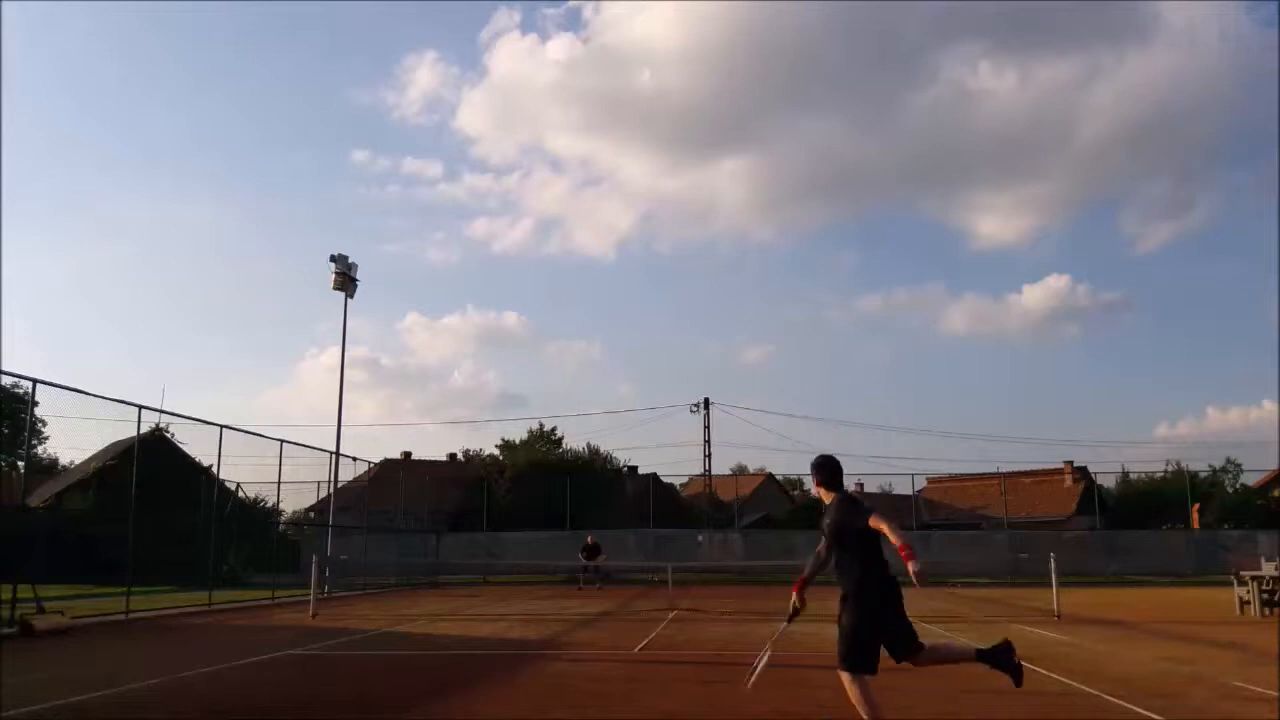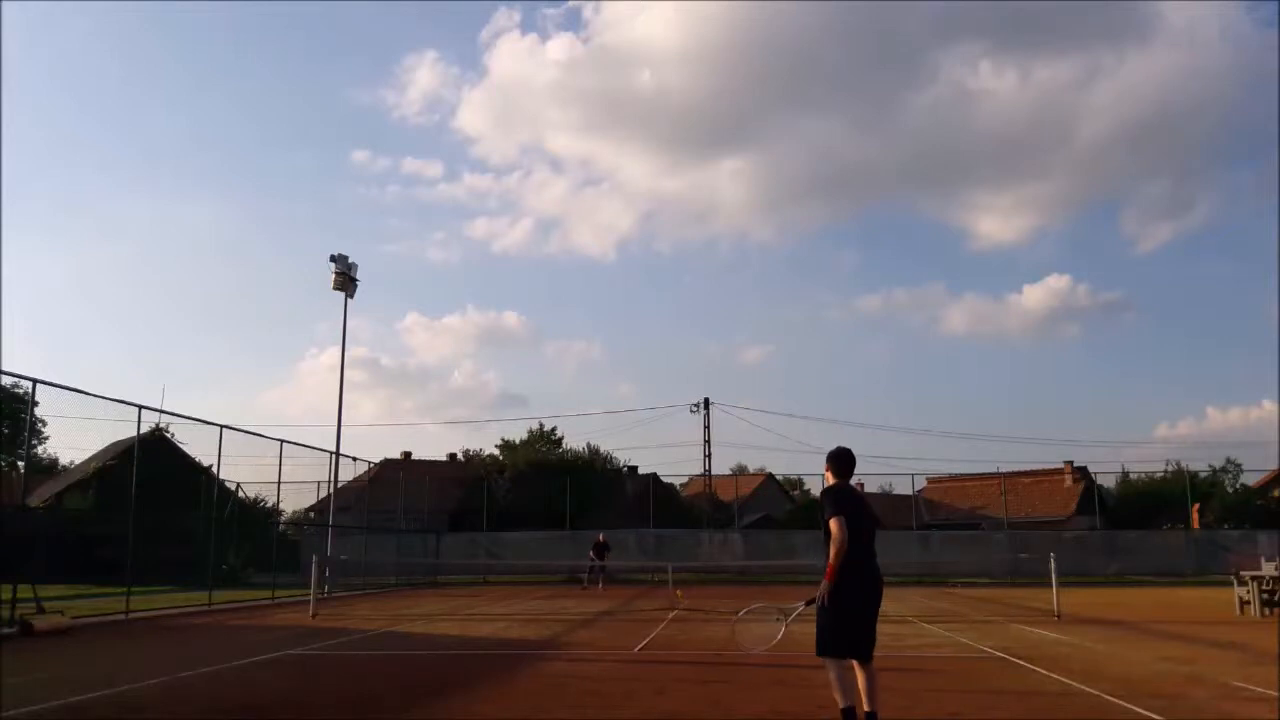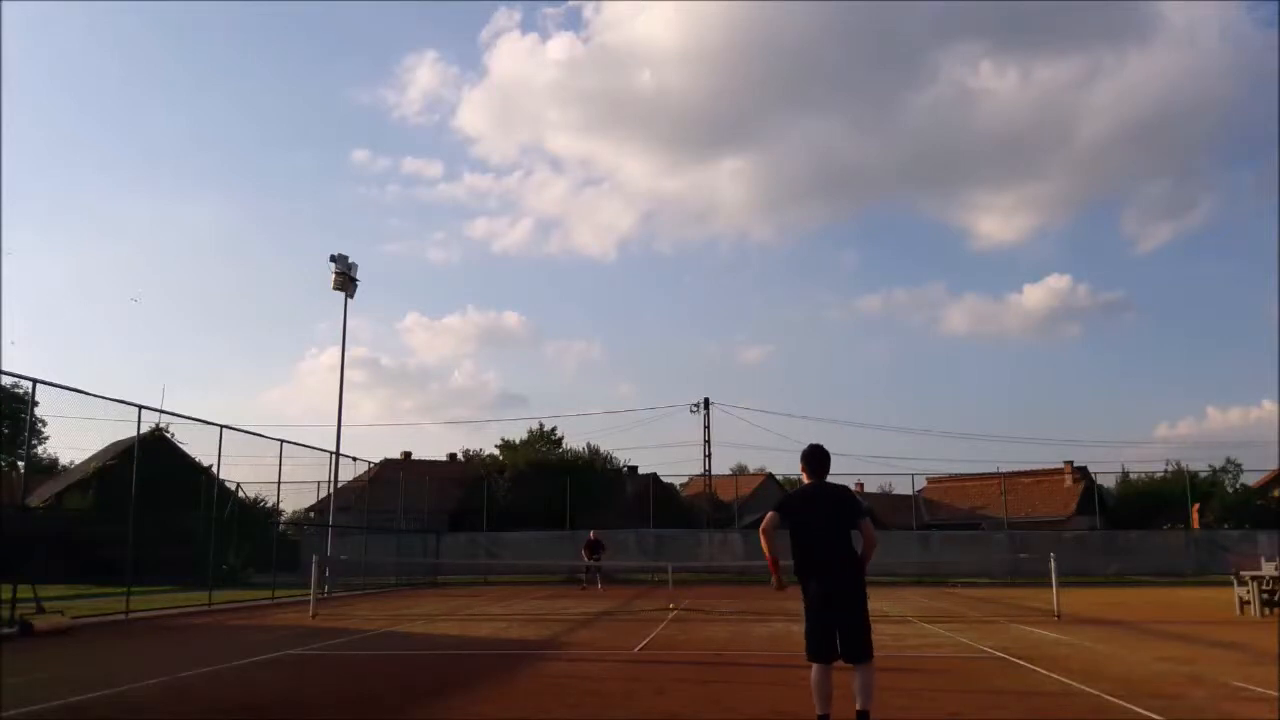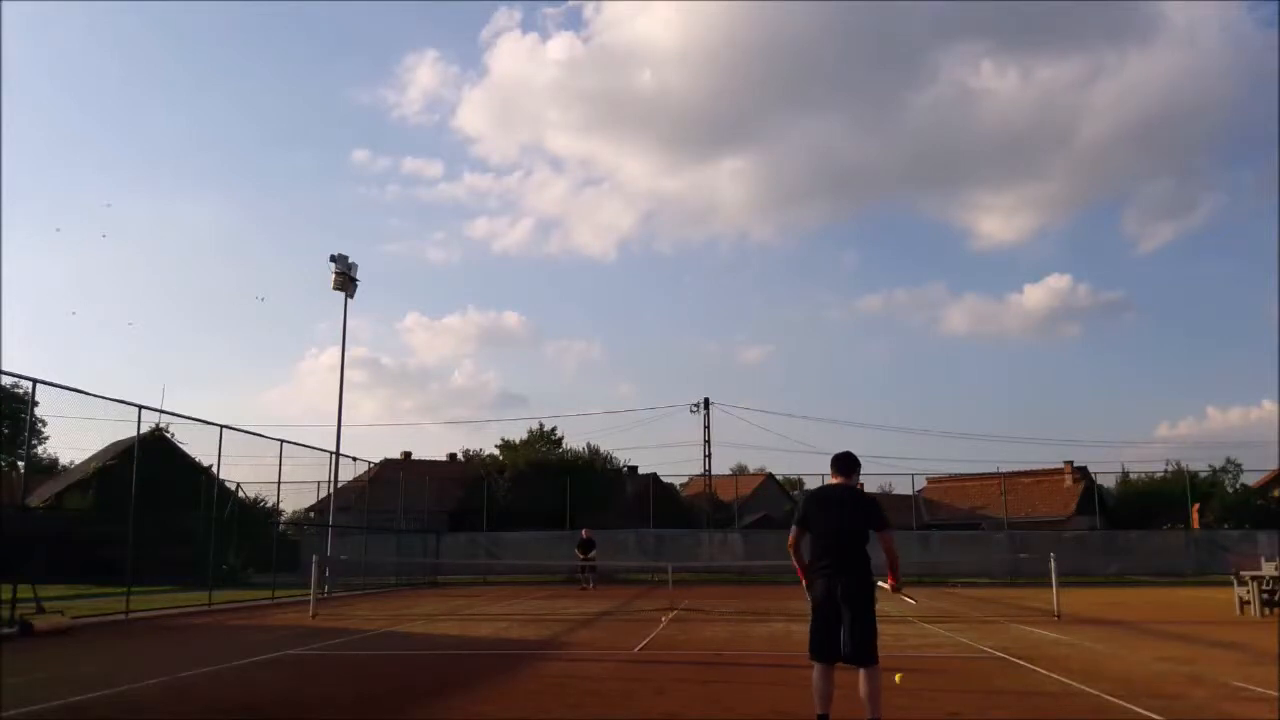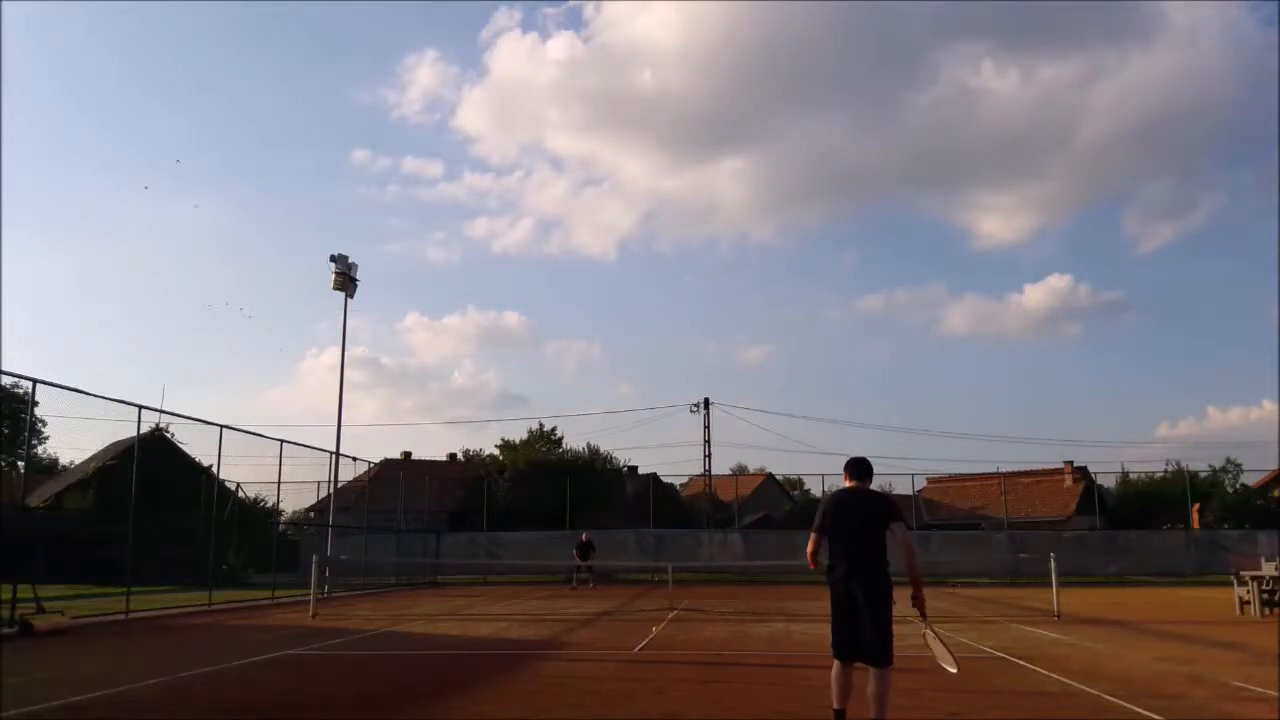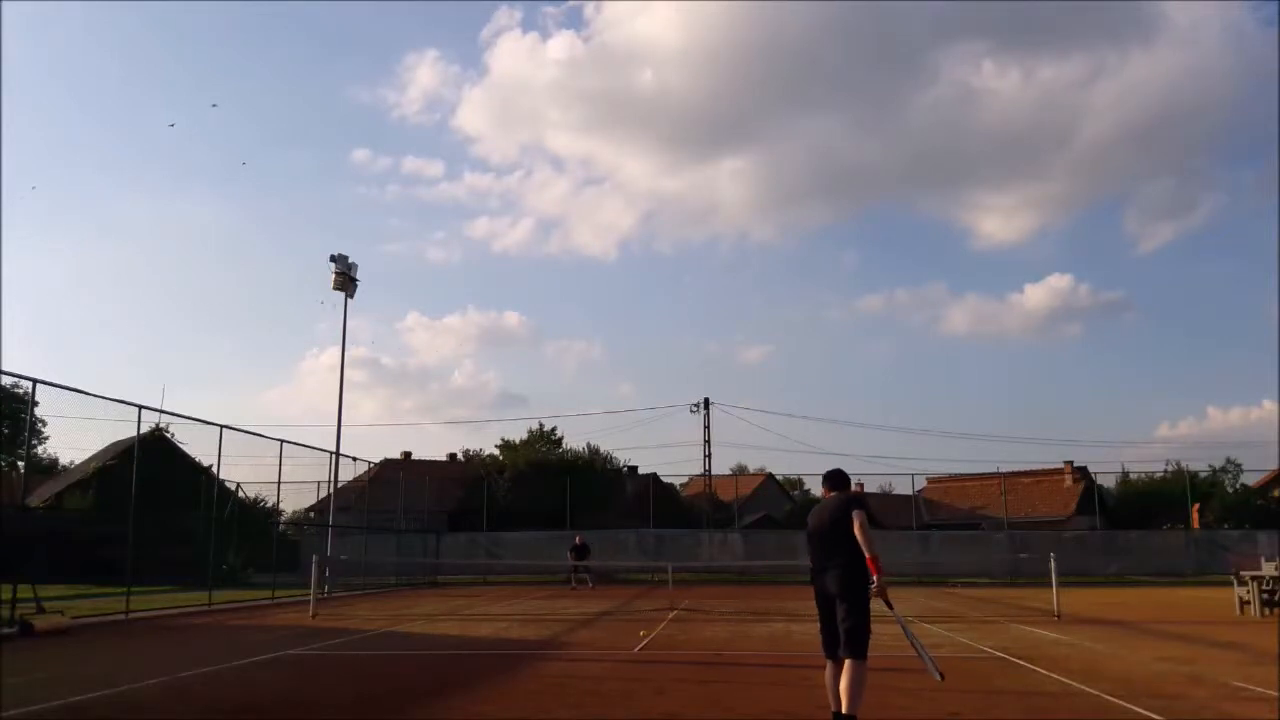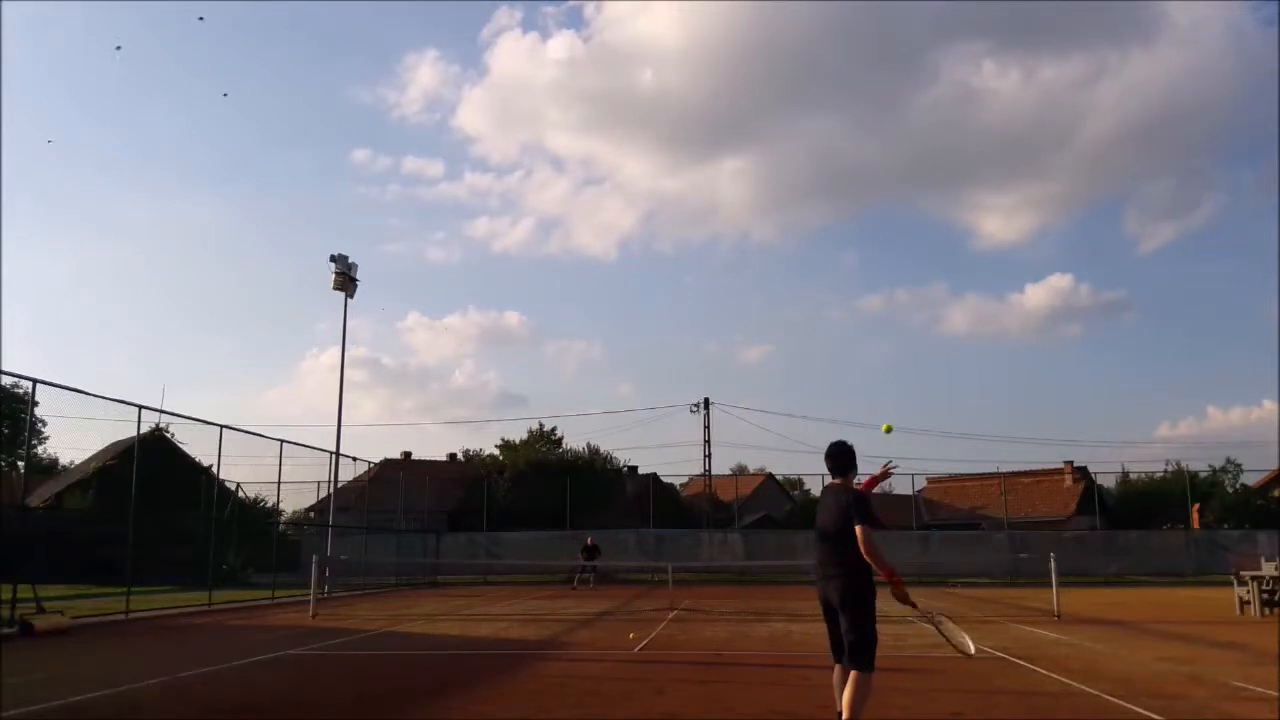
dt=0.7s
person 1, frame 1
left shoulder: (844, 505)
right shoulder: (833, 509)
left elbow: (885, 526)
right elbow: (824, 552)
left wrist: (909, 556)
right wrist: (801, 585)
left hip: (865, 597)
right hip: (882, 591)
left knee: (850, 671)
right knee: (918, 655)
right ankle: (994, 656)
person 1, frame 2
left shoulder: (831, 494)
right shoulder: (860, 499)
left elbow: (839, 537)
left wrist: (828, 578)
left hip: (844, 585)
right hip: (870, 582)
left knee: (833, 656)
right knee: (863, 657)
person 1, frame 3
left shoulder: (791, 500)
right shoulder: (845, 495)
left elbow: (765, 529)
right elbow: (871, 538)
left wrist: (775, 570)
left hip: (815, 586)
right hip: (849, 582)
left knee: (821, 661)
right knee: (862, 659)
person 1, frame 4
left shoulder: (812, 498)
right shoulder: (866, 500)
left elbow: (792, 543)
right elbow: (889, 546)
left wrist: (805, 575)
right wrist: (894, 578)
left hip: (822, 583)
right hip: (857, 583)
left knee: (823, 661)
right knee: (867, 662)
person 1, frame 5
left shoulder: (830, 502)
right shoulder: (883, 502)
left elbow: (812, 549)
right elbow: (904, 543)
left wrist: (813, 562)
right wrist: (917, 586)
left hip: (840, 585)
right hip: (875, 585)
left knee: (842, 659)
right knee: (879, 663)
person 1, frame 6
left shoulder: (814, 514)
right shoulder: (854, 499)
right elbow: (860, 526)
right wrist: (875, 569)
left hip: (822, 584)
right hip: (850, 579)
left knee: (834, 658)
right knee: (855, 658)
person 1, frame 7
left shoulder: (827, 494)
right shoulder: (855, 498)
right elbow: (865, 545)
left wrist: (875, 479)
right wrist: (895, 581)
left hip: (827, 586)
right hip: (852, 586)
left knee: (843, 661)
right knee: (861, 667)
